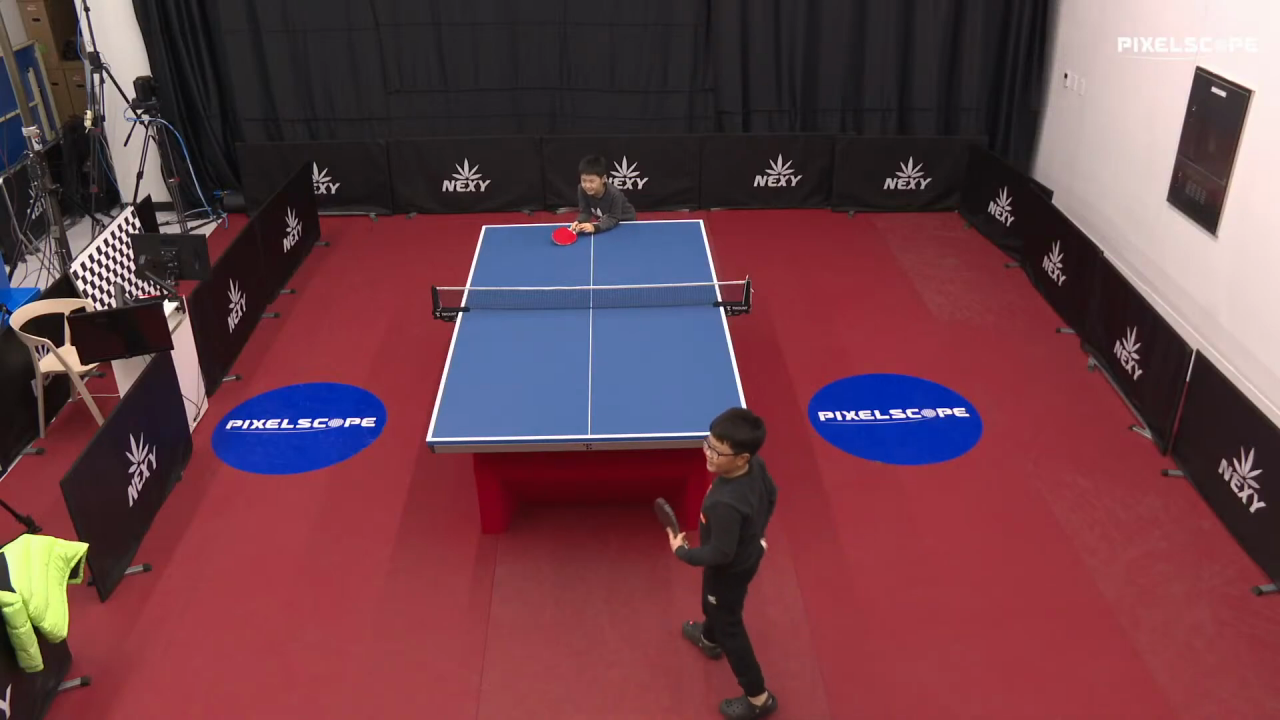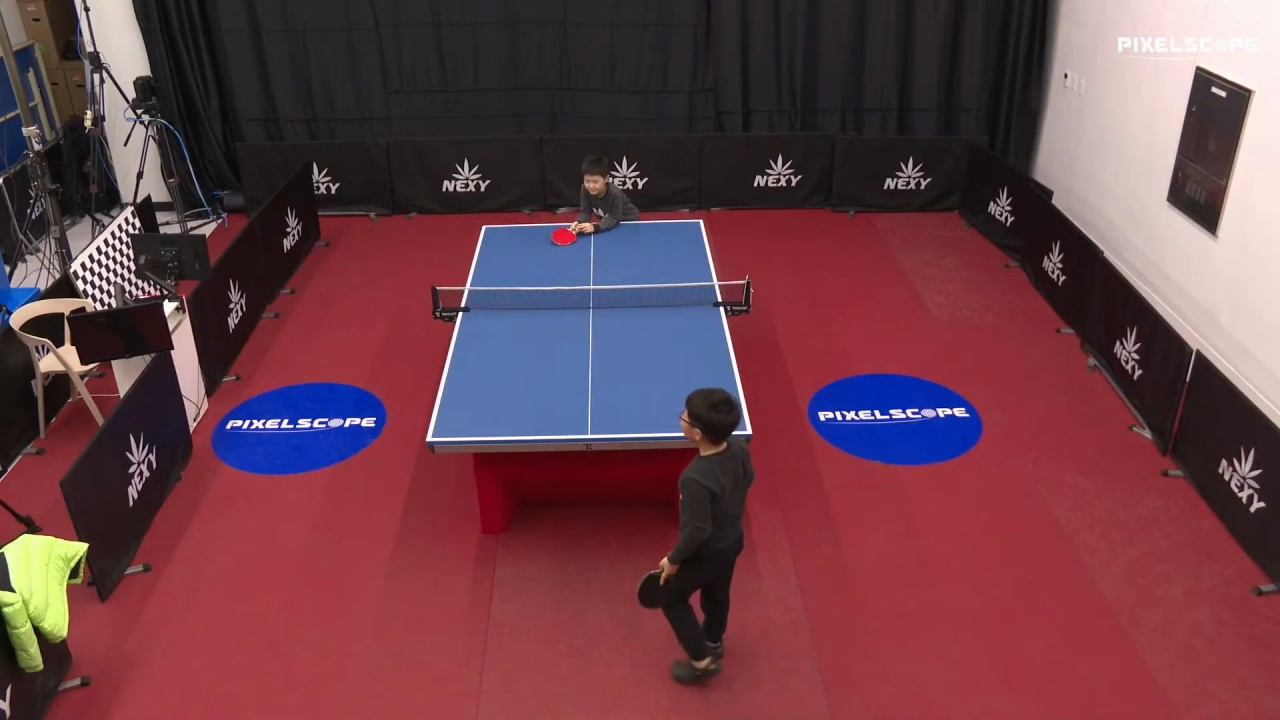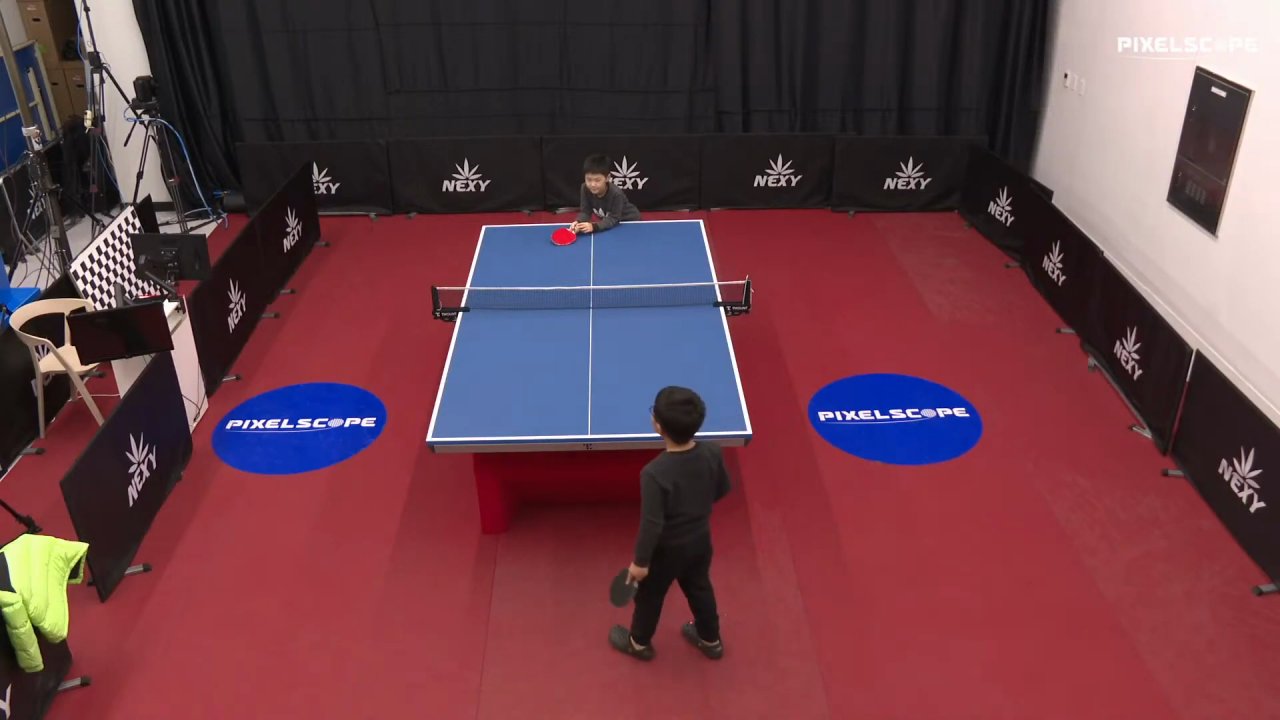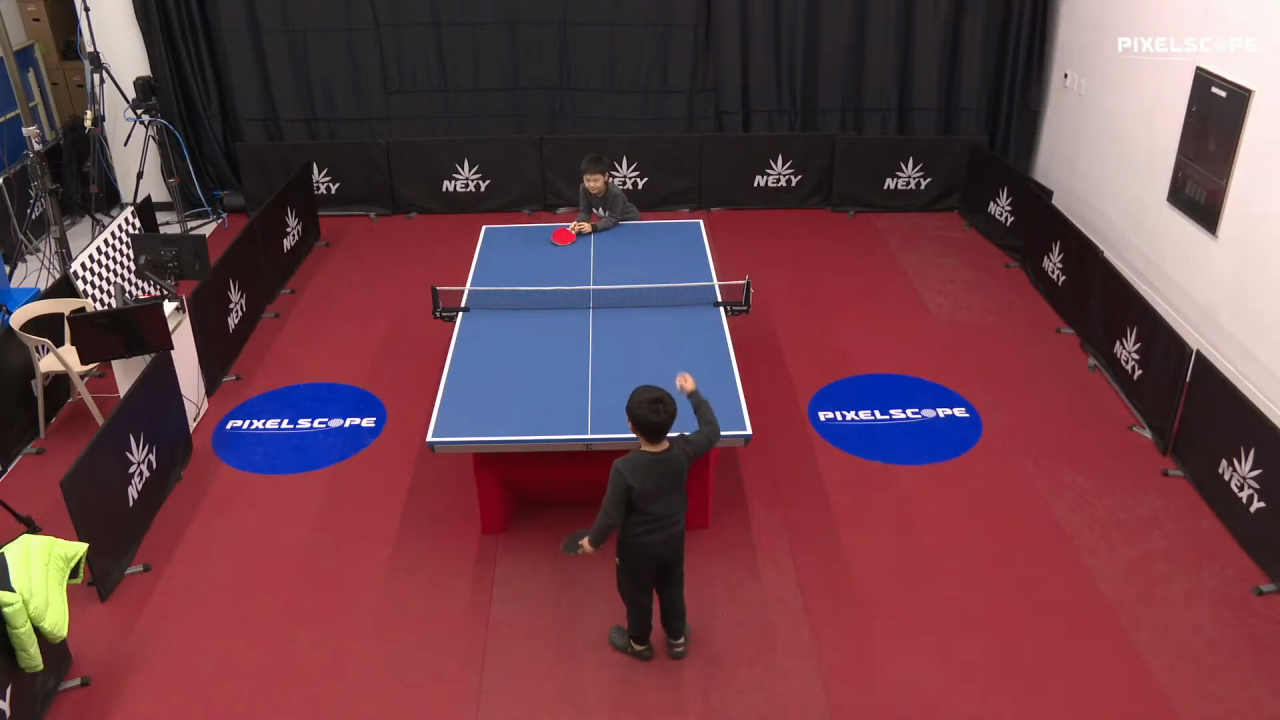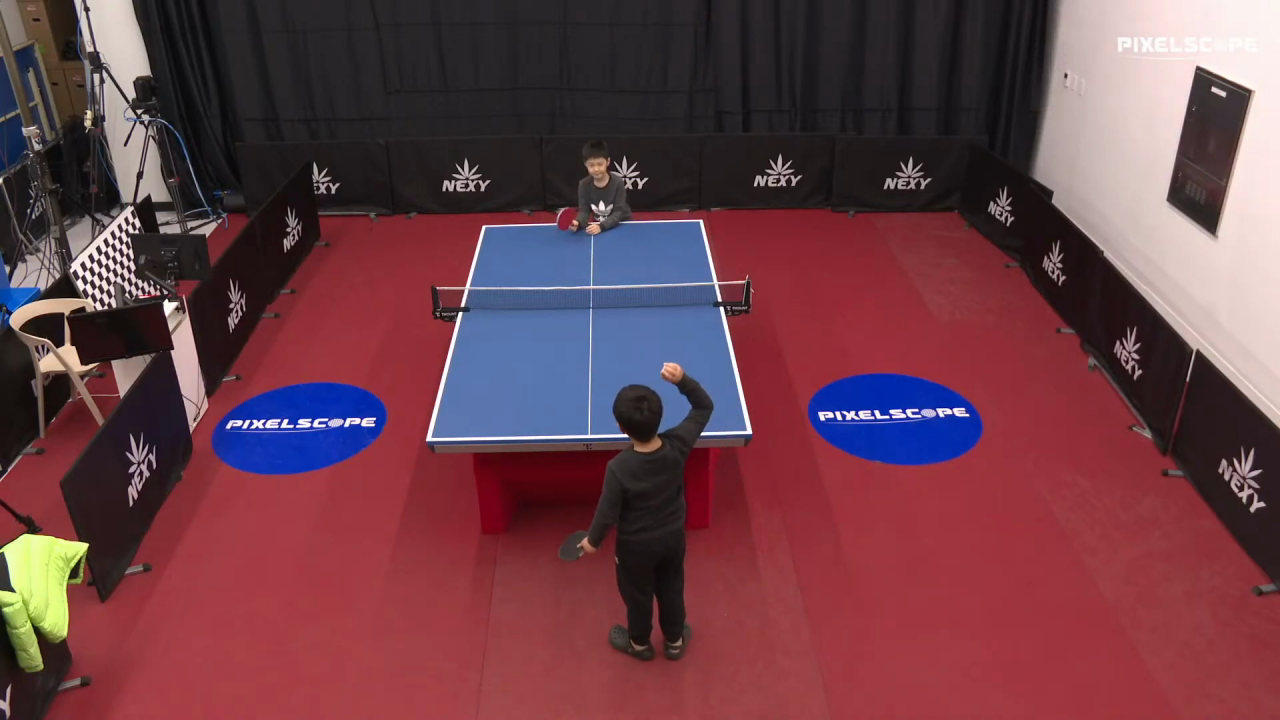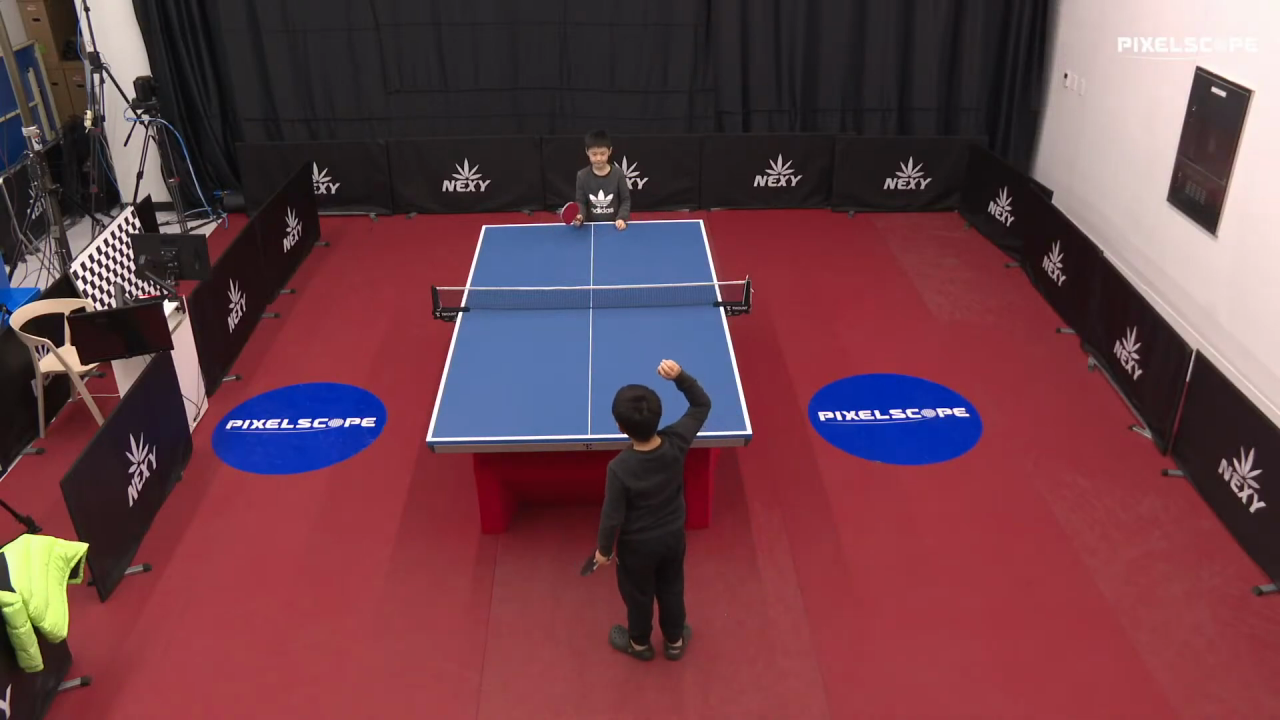
dt=0.3s
person 1, frame 1
left shoulder: (725, 503)
right shoulder: (756, 466)
left elbow: (719, 554)
right elbow: (770, 496)
left wrist: (681, 550)
right wrist: (757, 532)
left hip: (729, 570)
right hip: (748, 556)
left knee: (728, 627)
right knee: (715, 607)
right ankle: (710, 639)
person 1, frame 2
left shoulder: (695, 479)
right shoulder: (740, 449)
left elbow: (697, 531)
right elbow: (747, 480)
left wrist: (674, 560)
left hip: (705, 552)
right hip: (733, 541)
left knee: (672, 597)
right knee: (717, 593)
left ankle: (701, 660)
right ankle: (712, 640)
person 1, frame 3
left shoulder: (655, 473)
right shoulder: (712, 453)
left elbow: (652, 524)
right elbow: (723, 489)
left wrist: (640, 561)
left hip: (668, 549)
right hip: (700, 540)
left knee: (649, 594)
right knee: (699, 588)
left ankle: (640, 642)
right ankle: (710, 639)
person 1, frame 4
left shoulder: (624, 469)
right shoulder: (684, 451)
left elbow: (611, 515)
right elbow: (712, 430)
left wrist: (593, 541)
right wrist: (693, 394)
left hip: (637, 547)
right hip: (673, 539)
left knee: (637, 595)
right knee: (672, 588)
left ankle: (639, 643)
right ankle: (677, 639)
person 1, frame 5
left shoulder: (619, 468)
right shoulder: (678, 446)
left elbow: (608, 514)
right elbow: (704, 407)
left wrist: (592, 540)
right wrist: (682, 379)
left hip: (636, 545)
right hip: (673, 536)
left knee: (638, 595)
right knee: (672, 589)
left ankle: (639, 643)
right ankle: (675, 640)
person 1, frame 6
left shoulder: (619, 469)
right shoulder: (677, 444)
left elbow: (613, 517)
right elbow: (702, 405)
left wrist: (603, 549)
right wrist: (680, 377)
left hip: (637, 545)
right hip: (673, 536)
left knee: (638, 595)
right knee: (671, 590)
left ankle: (640, 643)
right ankle: (675, 640)
